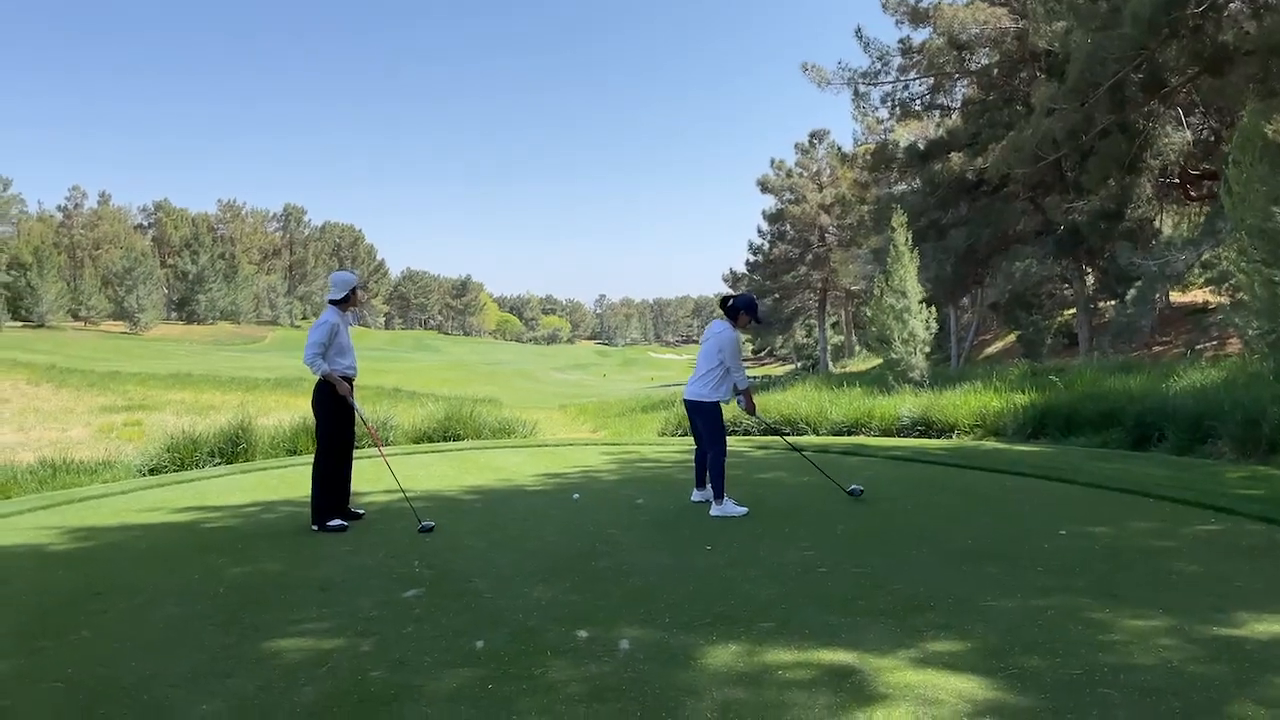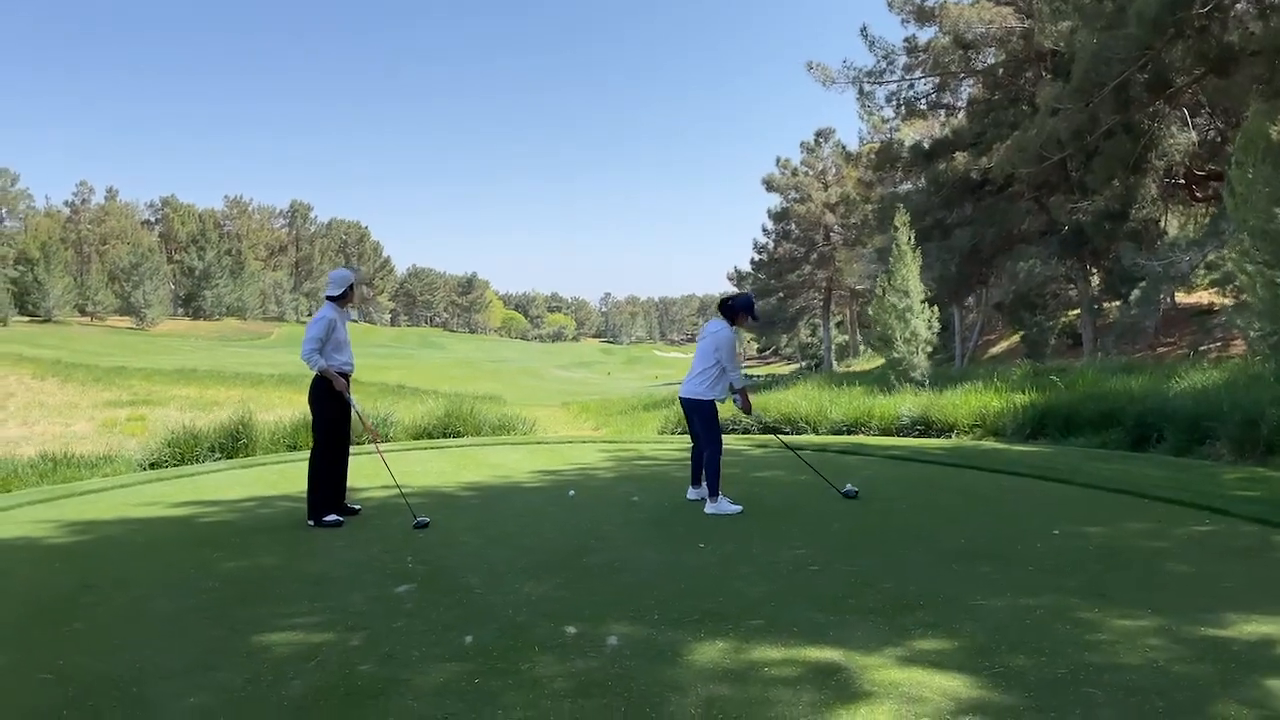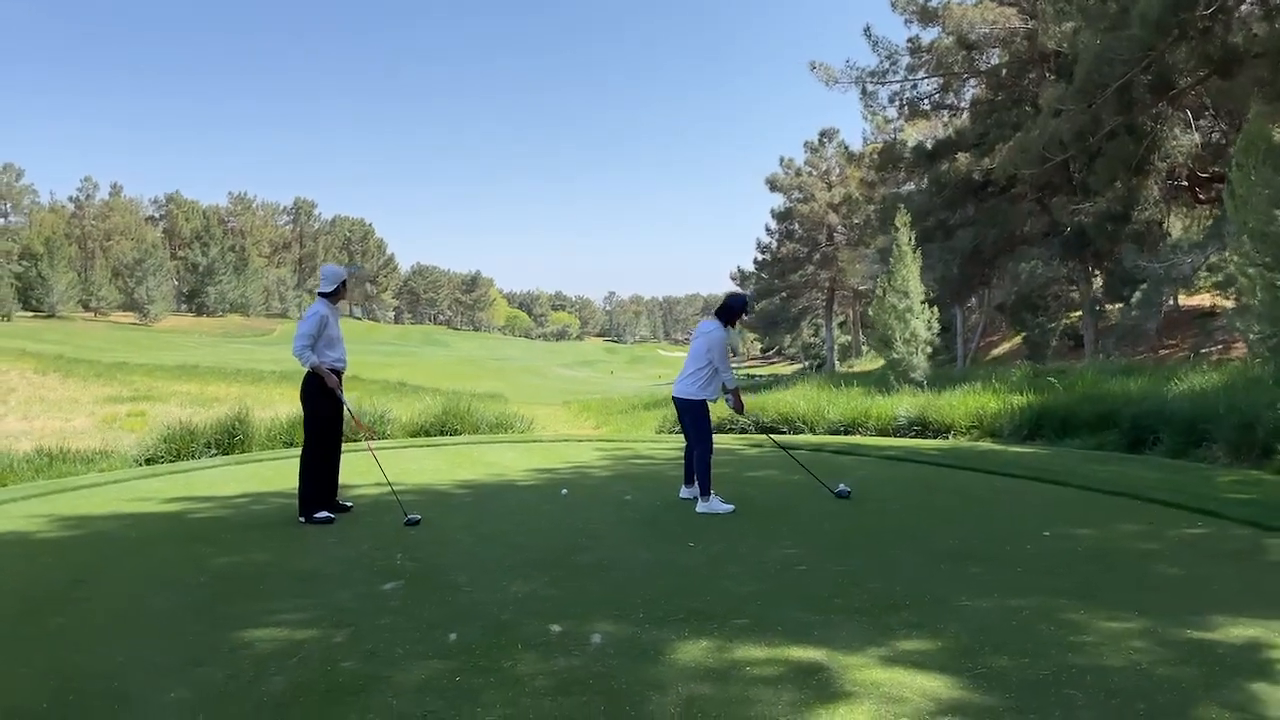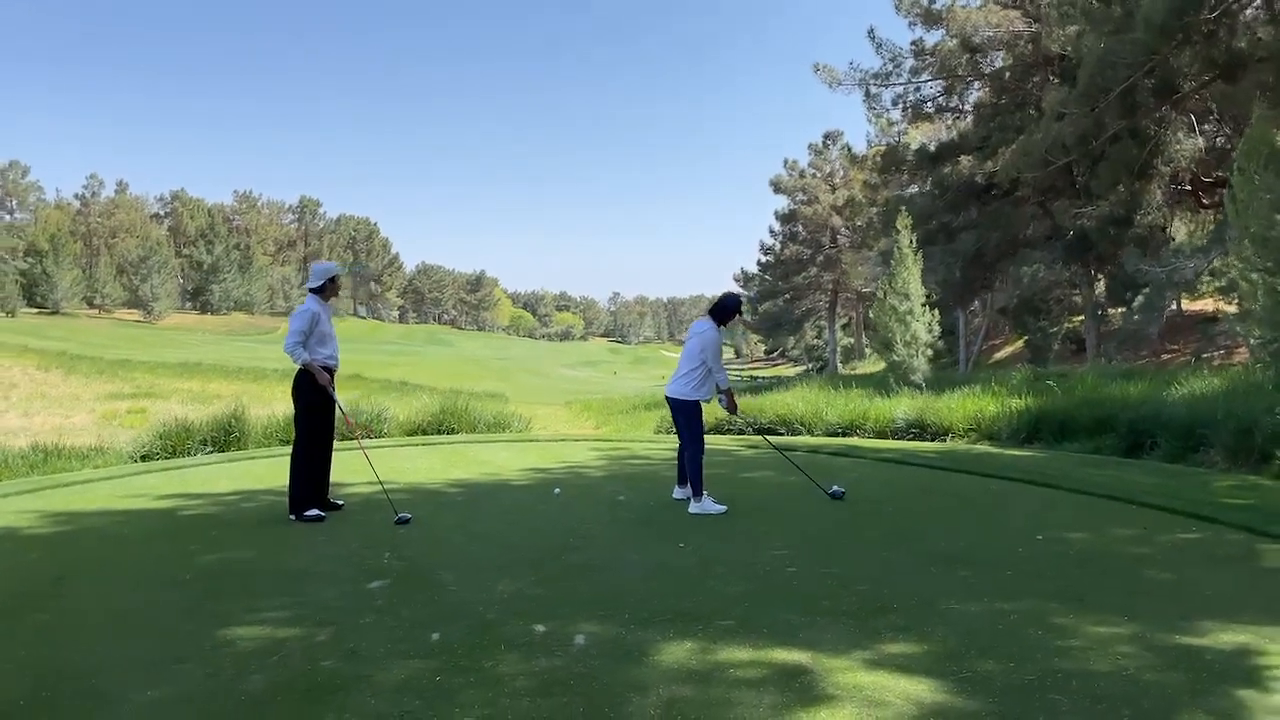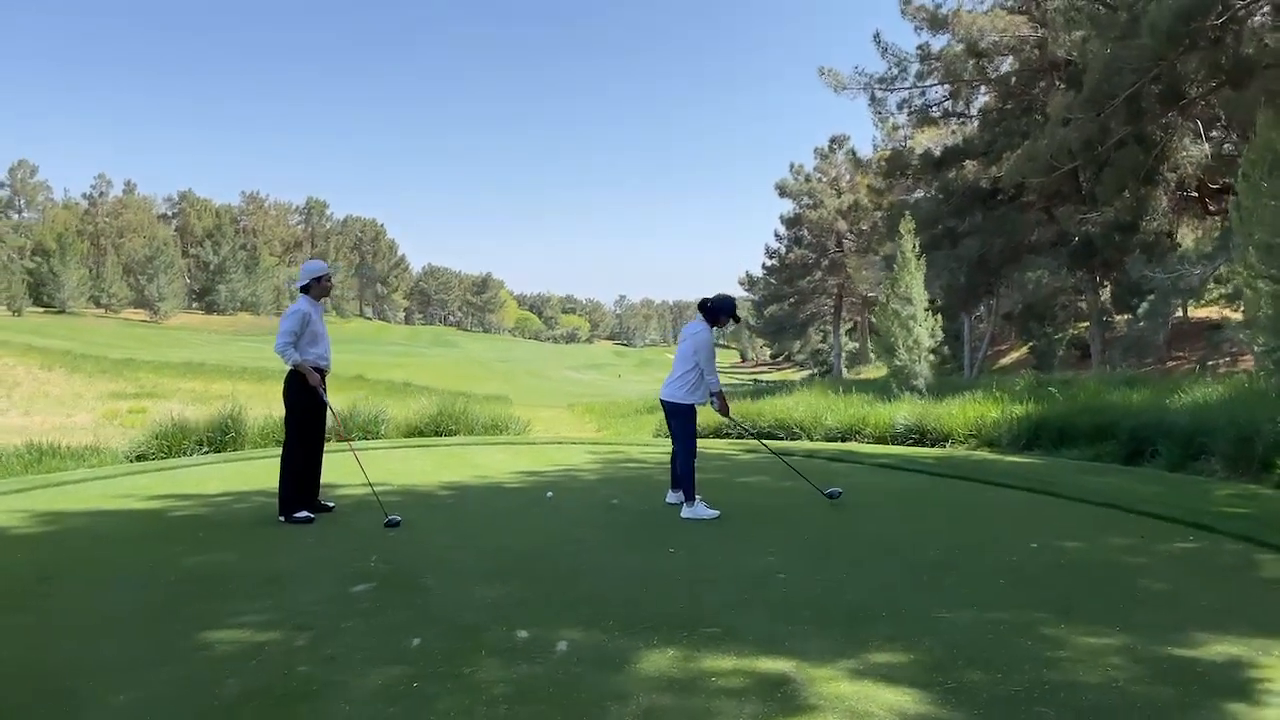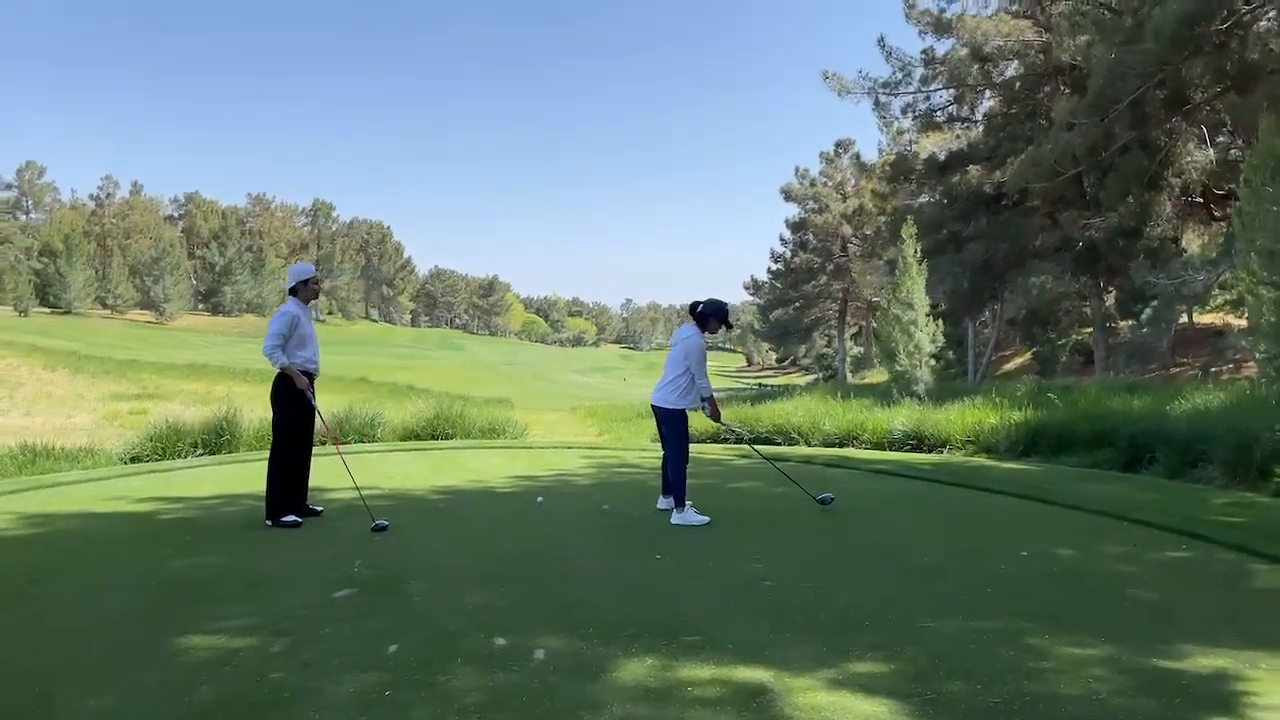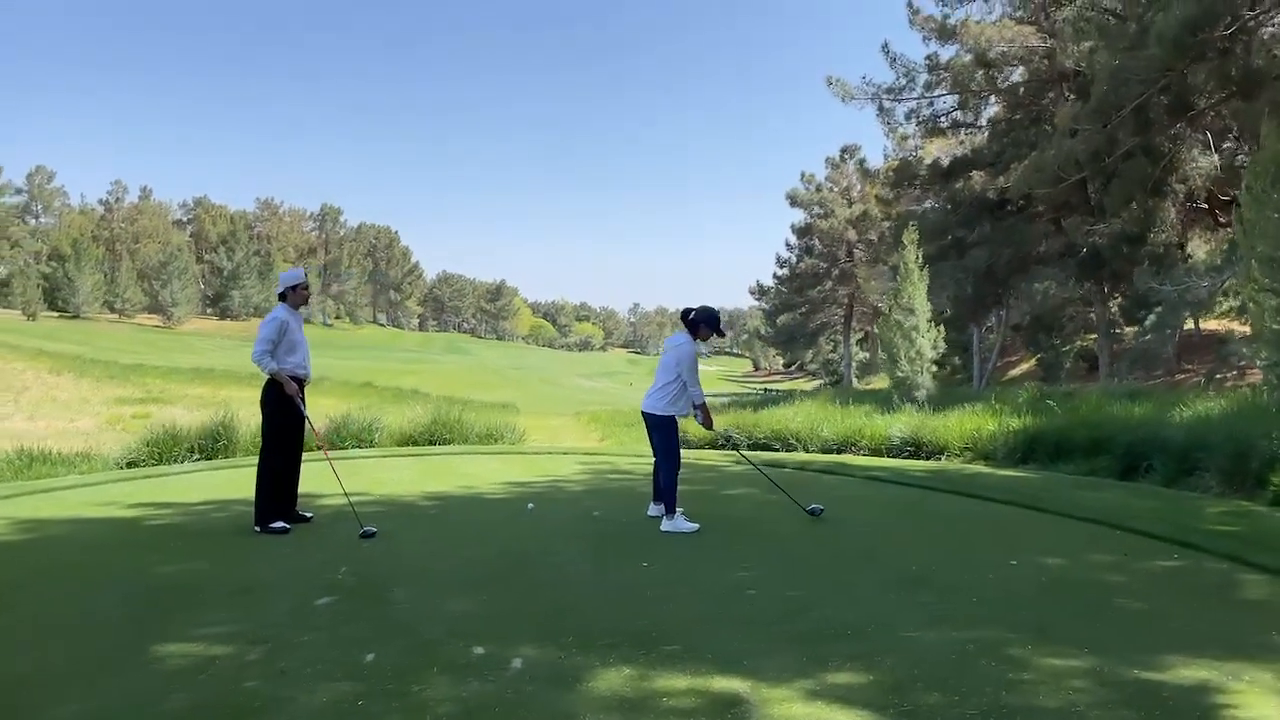
dt=0.2s
person 1, frame 1
left shoulder: (342, 320)
right shoulder: (328, 321)
right elbow: (311, 358)
right wrist: (338, 383)
left hip: (342, 391)
right hip: (330, 392)
left knee: (343, 451)
right knee: (328, 452)
left ankle: (339, 507)
right ankle: (321, 516)
person 1, frame 2
left shoulder: (339, 316)
right shoulder: (325, 317)
right elbow: (309, 353)
right wrist: (334, 378)
left hip: (338, 387)
right hip: (327, 387)
left knee: (340, 447)
right knee: (324, 448)
left ankle: (335, 502)
right ankle: (318, 511)
person 1, frame 3
left shoulder: (331, 313)
right shoulder: (317, 313)
right elbow: (300, 349)
right wrist: (326, 374)
left hip: (331, 384)
right hip: (319, 384)
left knee: (332, 444)
right knee: (316, 445)
left ankle: (327, 499)
right ankle: (309, 508)
person 1, frame 4
left shoulder: (323, 309)
right shoulder: (308, 310)
right elbow: (292, 346)
right wrist: (317, 371)
left hip: (324, 381)
right hip: (311, 381)
left knee: (323, 441)
right knee: (307, 442)
left ankle: (319, 497)
right ankle: (299, 505)
person 1, frame 5
left shoulder: (315, 310)
right shoulder: (300, 310)
right elbow: (283, 346)
right wrist: (308, 372)
left hip: (315, 382)
right hip: (302, 382)
left knee: (314, 443)
right knee: (297, 443)
left ankle: (309, 499)
right ankle: (289, 507)
person 1, frame 6
left shoulder: (304, 313)
right shoulder: (288, 313)
right elbow: (271, 349)
right wrist: (296, 375)
left hip: (304, 385)
right hip: (290, 385)
left knee: (303, 446)
right knee: (285, 447)
left ankle: (297, 503)
right ankle: (276, 511)
person 1, frame 7
left shoulder: (295, 319)
right shoulder: (278, 318)
right elbow: (260, 355)
right wrist: (286, 381)
left hip: (295, 391)
right hip: (280, 391)
left knee: (292, 452)
right knee: (274, 453)
left ankle: (286, 510)
right ankle: (265, 517)
person 2, frame 1
left shoulder: (716, 327)
right shoulder: (728, 335)
right elbow: (737, 370)
left wrist: (738, 392)
right wrist: (748, 399)
left hip: (693, 395)
right hip: (705, 399)
left knee: (704, 445)
right knee: (717, 449)
left ankle: (700, 490)
right ankle: (719, 503)
person 2, frame 2
left shoulder: (713, 326)
right shoulder: (725, 334)
right elbow: (733, 370)
left wrist: (735, 391)
right wrist: (744, 398)
left hip: (689, 393)
right hip: (701, 397)
left knee: (700, 443)
right knee: (713, 447)
left ankle: (696, 488)
right ankle: (713, 501)
person 2, frame 3
left shoulder: (707, 325)
right shoulder: (718, 335)
right elbow: (724, 370)
left wrist: (727, 391)
right wrist: (736, 398)
left hip: (682, 392)
right hip: (693, 397)
left knee: (694, 443)
right knee: (703, 447)
left ankle: (689, 487)
right ankle: (705, 500)
person 2, frame 4
left shoulder: (700, 324)
right shoulder: (711, 334)
right elbow: (717, 370)
left wrist: (721, 392)
right wrist: (729, 398)
left hip: (677, 392)
right hip: (687, 397)
left knee: (687, 443)
right knee: (695, 447)
left ankle: (682, 488)
right ankle: (698, 501)
person 2, frame 5
left shoulder: (693, 327)
right shoulder: (704, 336)
right elbow: (709, 373)
left wrist: (714, 395)
right wrist: (722, 401)
left hip: (671, 396)
right hip: (682, 400)
left knee: (680, 447)
right knee: (687, 451)
left ankle: (675, 492)
right ankle: (690, 506)
person 2, frame 6
left shoulder: (684, 332)
right shoulder: (695, 340)
right elbow: (700, 377)
left wrist: (704, 400)
right wrist: (713, 406)
left hip: (663, 401)
right hip: (672, 405)
left knee: (672, 453)
right knee: (679, 456)
left ankle: (666, 498)
right ankle: (680, 511)
person 2, frame 7
left shoulder: (678, 339)
right shoulder: (687, 348)
right elbow: (693, 385)
left wrist: (697, 408)
right wrist: (706, 414)
left hip: (653, 408)
right hip: (662, 412)
left knee: (663, 459)
right knee: (671, 463)
left ankle: (657, 504)
right ankle: (670, 518)
